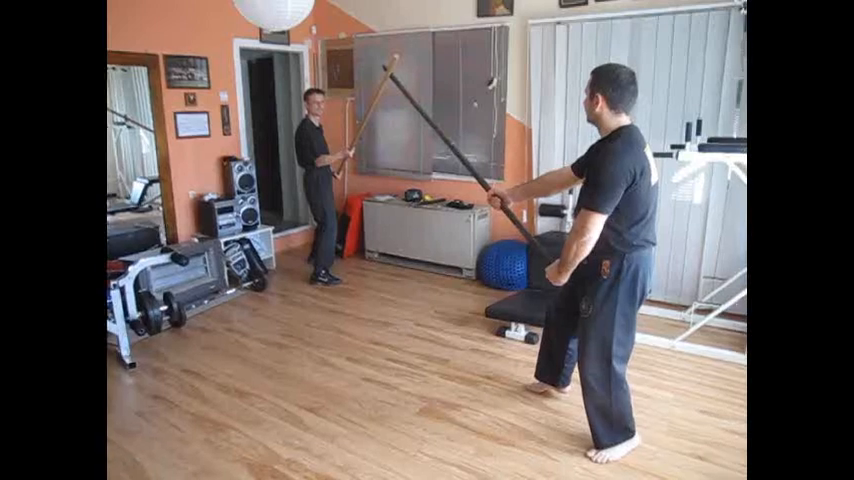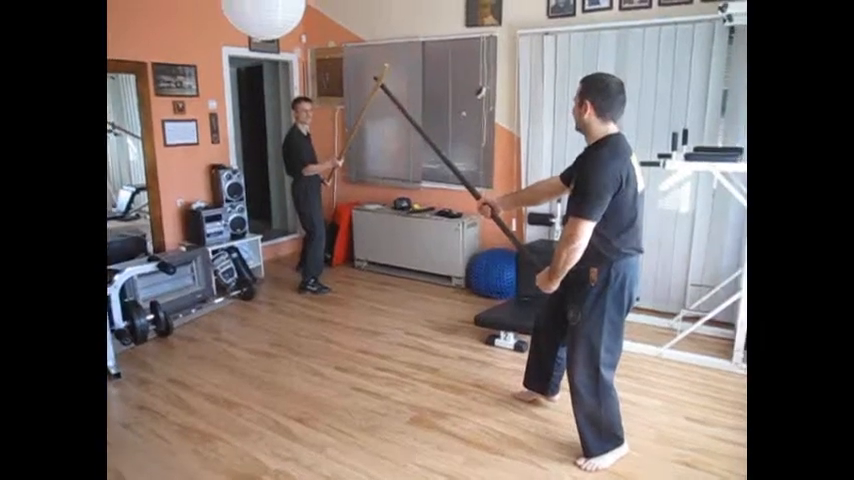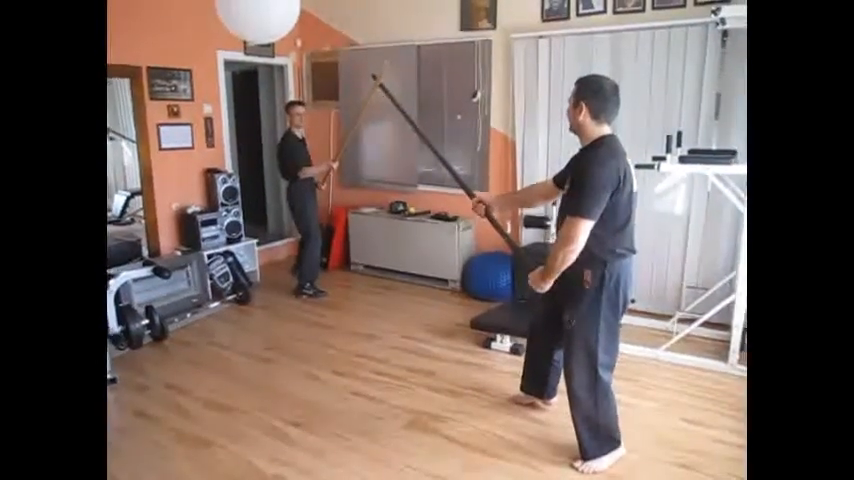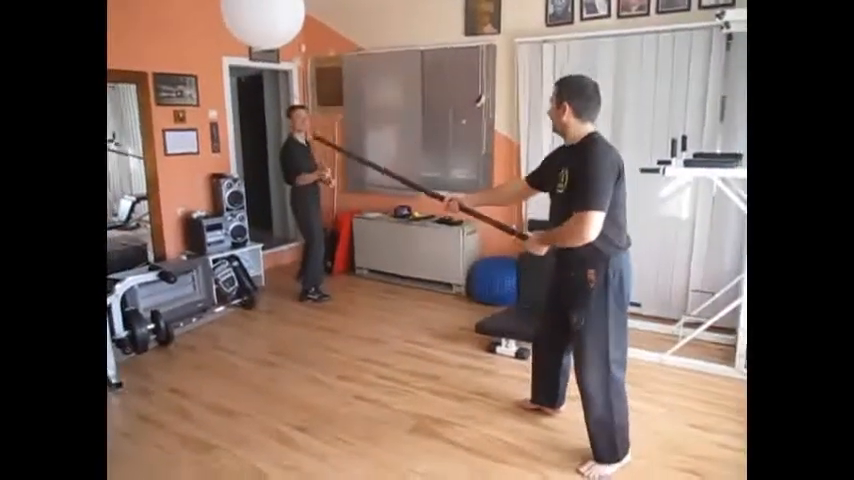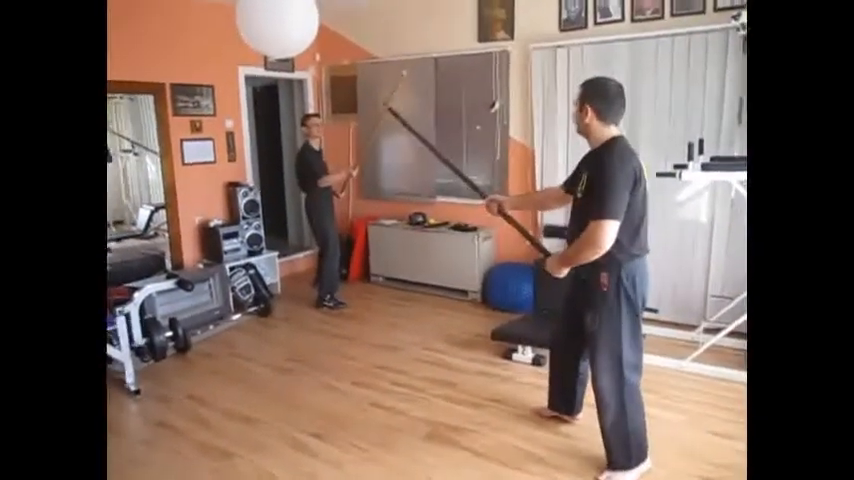
dt=1s
person 1, frame 1
left shoulder: (617, 155)
right shoulder: (618, 143)
left elbow: (586, 229)
right elbow: (564, 177)
left wrist: (562, 269)
right wrist: (513, 194)
left hip: (620, 265)
right hip: (606, 258)
left knee: (600, 354)
right knee: (561, 315)
left ankle: (619, 435)
right ankle: (554, 378)
person 1, frame 2
left shoulder: (603, 162)
right shoulder: (606, 151)
left elbow: (575, 237)
right elbow: (553, 186)
left wrist: (552, 276)
right wrist: (503, 202)
left hip: (607, 273)
right hip: (593, 266)
left knee: (589, 361)
right knee: (549, 324)
left ankle: (607, 444)
right ankle: (543, 387)
person 1, frame 3
left shoulder: (600, 162)
right shoulder: (594, 154)
left elbow: (573, 238)
right elbow: (547, 190)
left wrist: (546, 275)
right wrist: (496, 202)
left hip: (600, 275)
right hip: (584, 269)
left knee: (586, 363)
right knee: (545, 329)
left ankle: (603, 446)
right ankle: (539, 391)
person 1, frame 4
left shoulder: (599, 157)
right shoulder: (564, 156)
left elbow: (586, 229)
right elbow: (520, 188)
left wrist: (542, 240)
right wrist: (468, 199)
left hip: (601, 272)
right hip: (571, 267)
left knee: (598, 364)
right knee: (550, 336)
right ankle: (547, 398)
person 1, frame 5
left shoulder: (616, 161)
right shoulder: (596, 157)
left elbow: (601, 238)
right elbow: (561, 195)
left wrist: (562, 261)
right wrist: (509, 202)
left hip: (615, 276)
right hip: (593, 273)
left knee: (613, 368)
right knee: (566, 340)
right ankle: (564, 406)
person 2, frame 1
left shoulder: (316, 126)
right shoulder: (305, 129)
right elbow: (317, 160)
left wrist: (331, 167)
right wrist: (341, 156)
left hip: (322, 178)
right hip: (315, 180)
left knee: (324, 221)
right knee: (329, 224)
left ankle: (316, 255)
right ankle: (320, 272)
person 2, frame 2
left shoulder: (305, 134)
right shoulder: (294, 138)
right elbow: (305, 169)
left wrist: (320, 174)
right wrist: (329, 165)
left hip: (311, 187)
right hip: (304, 189)
left knee: (313, 230)
right knee: (317, 233)
left ankle: (304, 264)
right ankle: (309, 281)
person 2, frame 3
left shoulder: (299, 139)
right shoulder: (288, 142)
right elbow: (301, 172)
left wrist: (315, 178)
right wrist: (325, 167)
left hip: (306, 191)
right hip: (299, 192)
left knee: (308, 235)
right knee: (313, 237)
left ankle: (300, 268)
right ankle: (305, 285)
person 2, frame 4
left shoulder: (305, 143)
right shoulder: (290, 147)
right elbow: (298, 179)
left wrist: (326, 177)
right wrist: (318, 175)
left hip: (311, 196)
right hip: (302, 197)
left knee: (312, 240)
right knee: (316, 241)
left ankle: (305, 274)
right ankle: (309, 289)
person 2, frame 5
left shoulder: (317, 151)
right shoulder: (306, 154)
right elbow: (320, 181)
left wrist: (333, 190)
right wrist: (345, 175)
left hip: (324, 203)
right hip: (317, 204)
left knee: (327, 247)
right knee: (331, 249)
left ankle: (321, 282)
right ankle: (326, 296)
